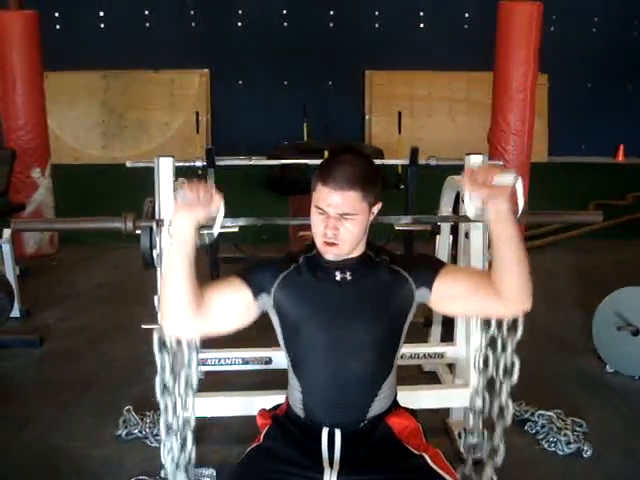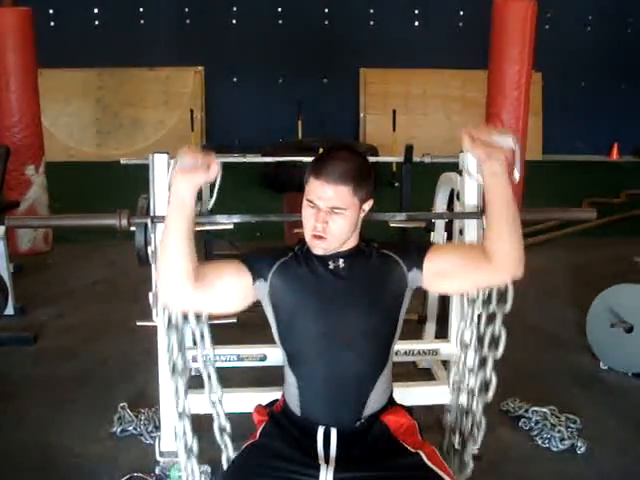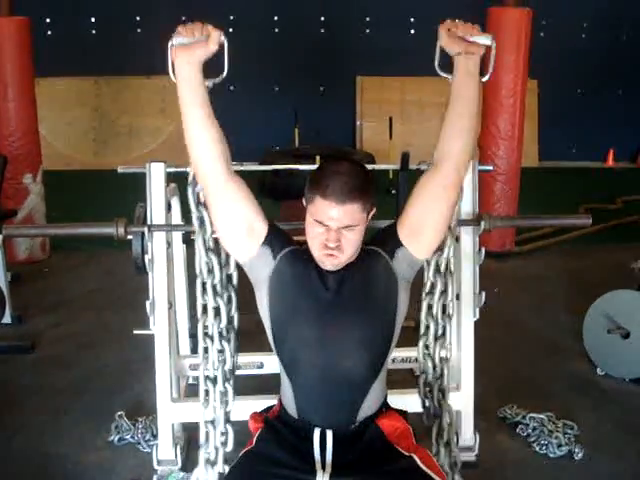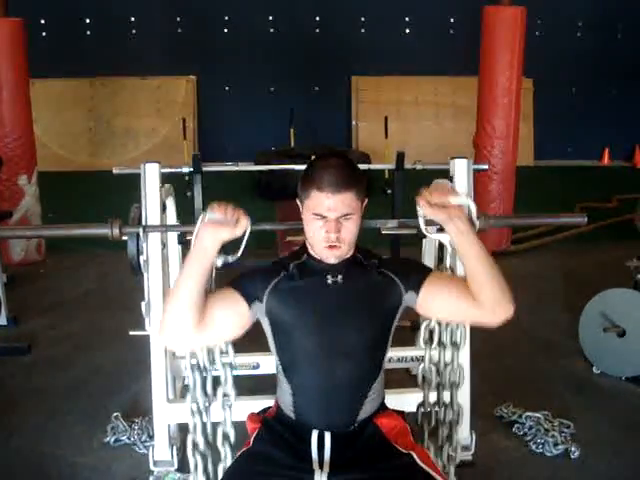
dt=0.5s
person 1, frame 1
left shoulder: (406, 277)
right shoulder: (277, 279)
left elbow: (512, 299)
right elbow: (182, 322)
left wrist: (499, 210)
right wrist: (184, 226)
left hip: (381, 440)
right hip: (296, 440)
person 1, frame 2
left shoulder: (399, 267)
right shoulder: (273, 271)
left elbow: (504, 263)
right elbow: (179, 290)
left wrist: (493, 167)
right wrist: (185, 189)
left hip: (376, 437)
right hip: (291, 437)
person 1, frame 3
left shoulder: (392, 263)
right shoulder: (273, 263)
left elbow: (449, 168)
right elbow: (216, 173)
left wrist: (466, 61)
right wrist: (189, 66)
left hip: (372, 442)
right hip: (285, 443)
person 1, frame 4
left shoulder: (393, 276)
right shoulder: (269, 281)
left elbow: (496, 310)
right elbow: (180, 336)
left wrist: (460, 228)
right wrist: (205, 246)
left hip: (369, 440)
right hip: (286, 441)
